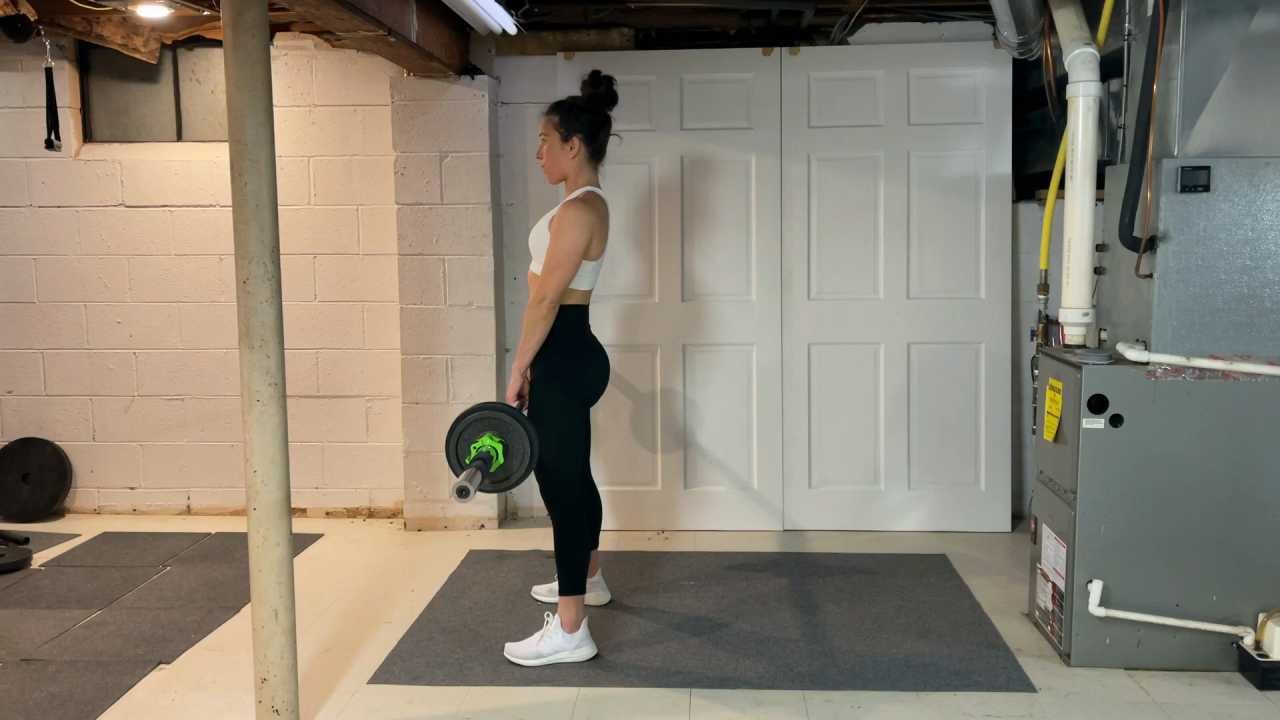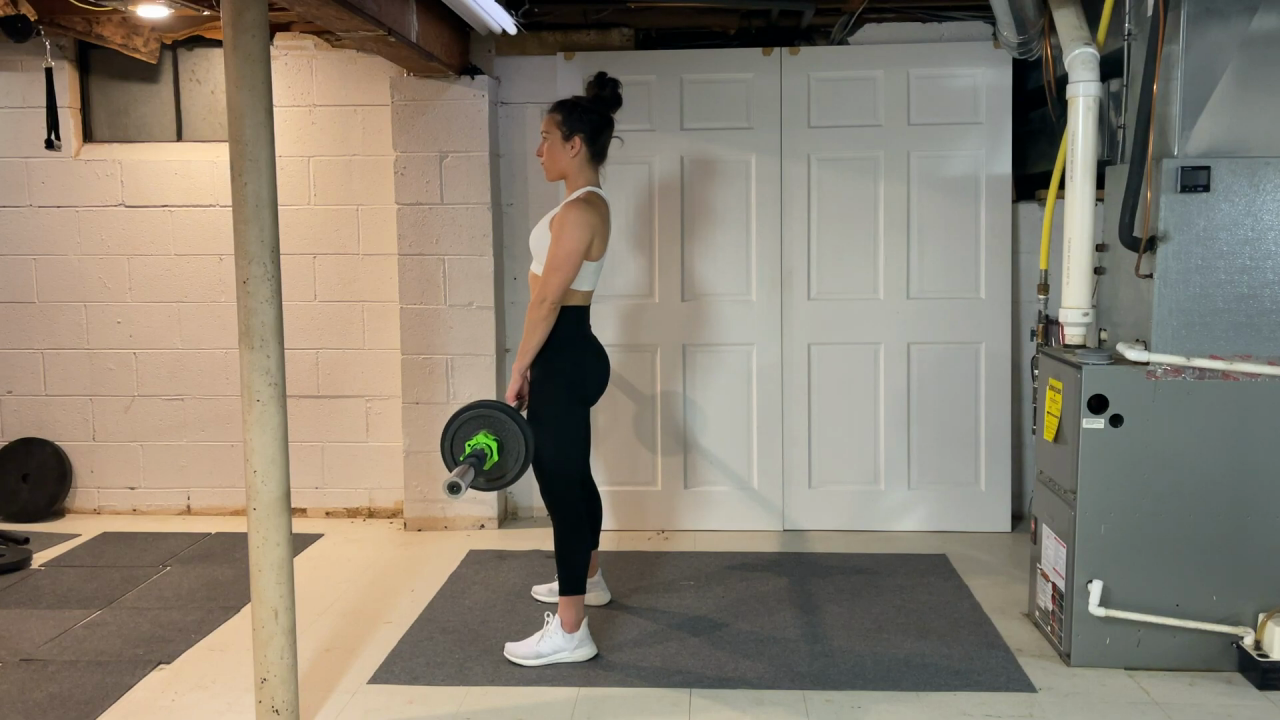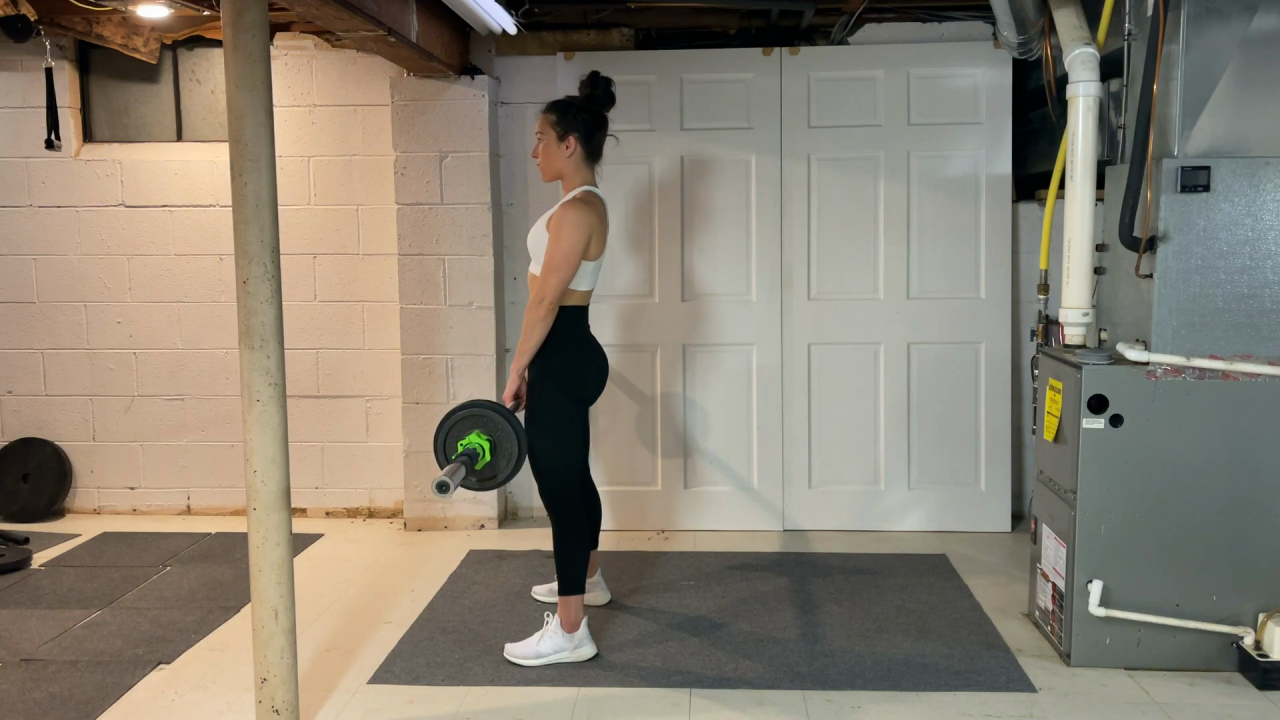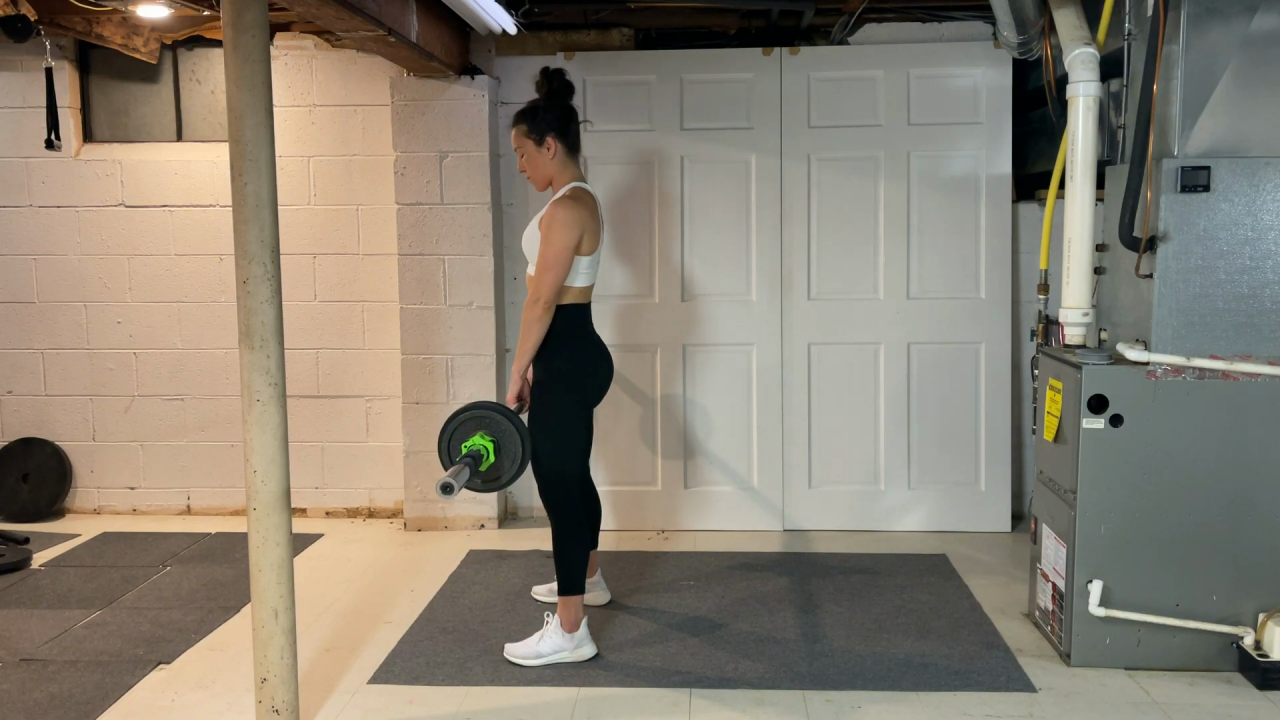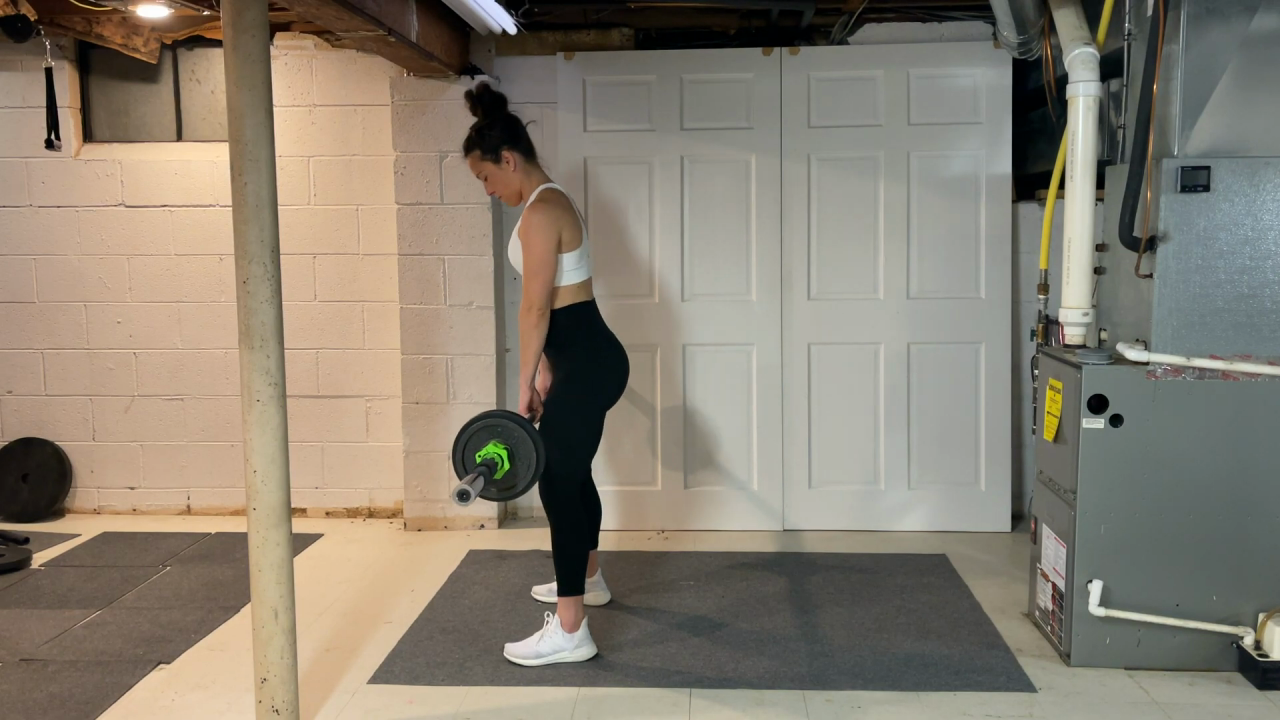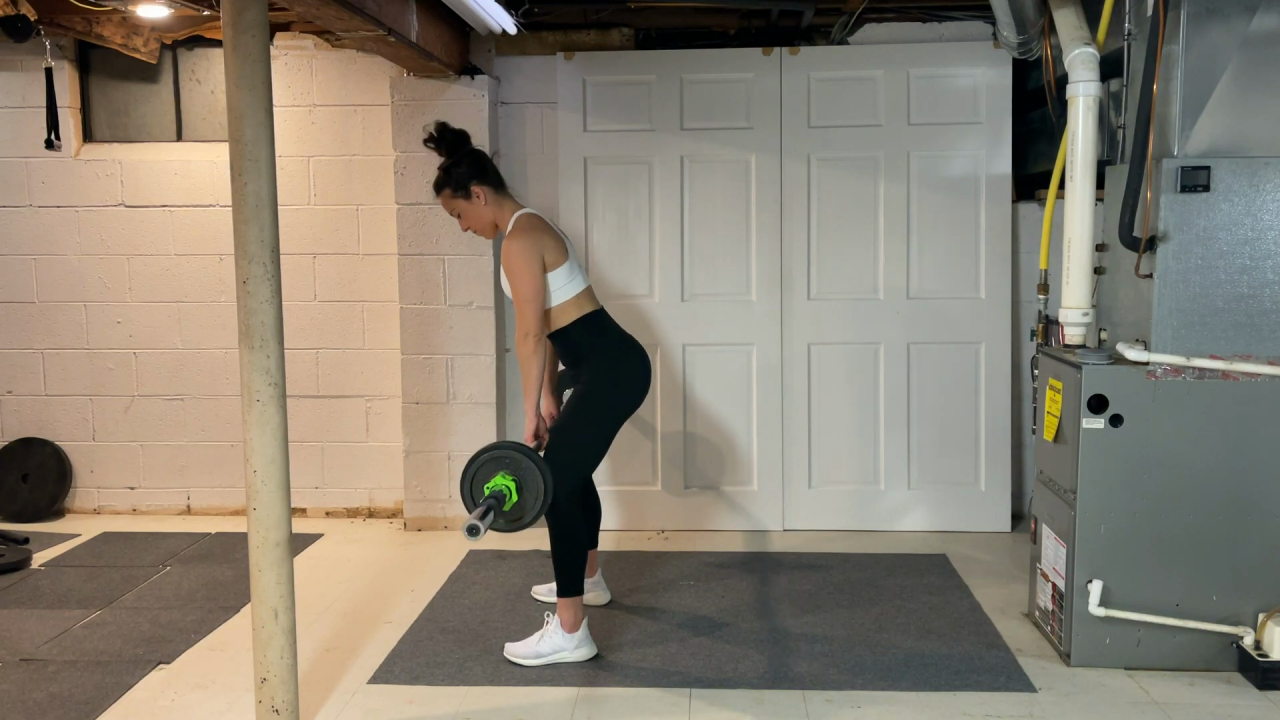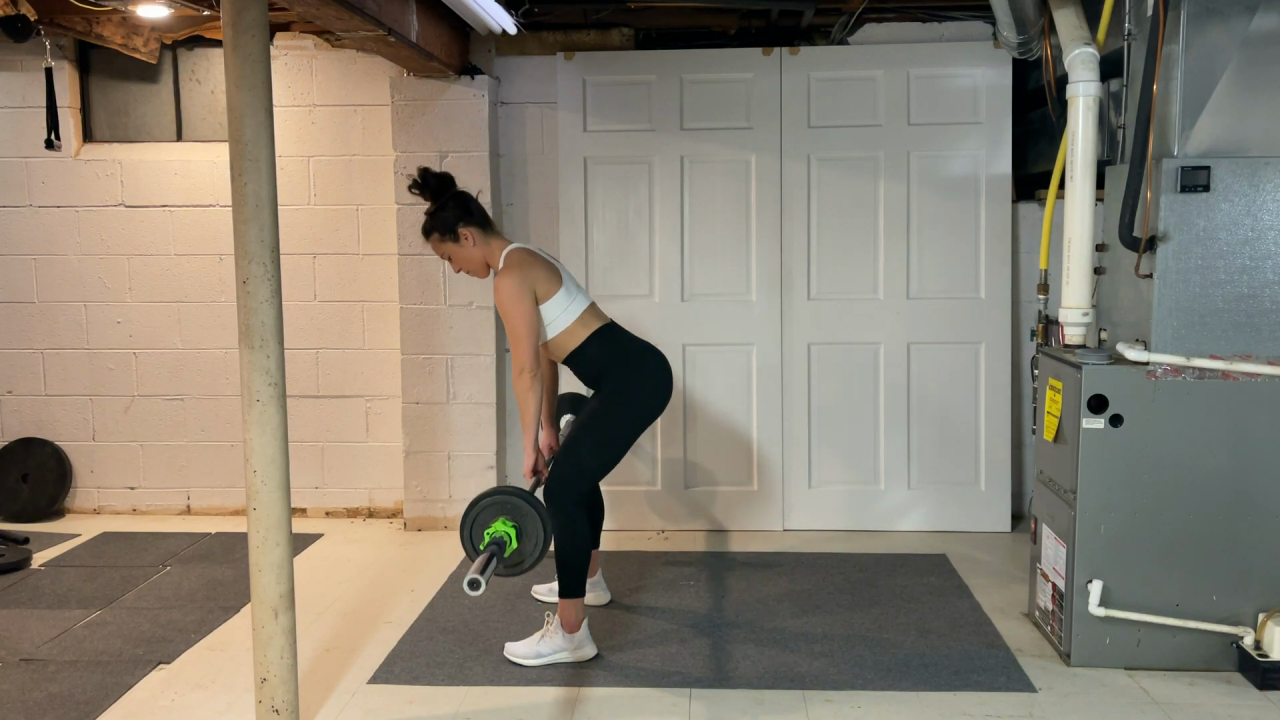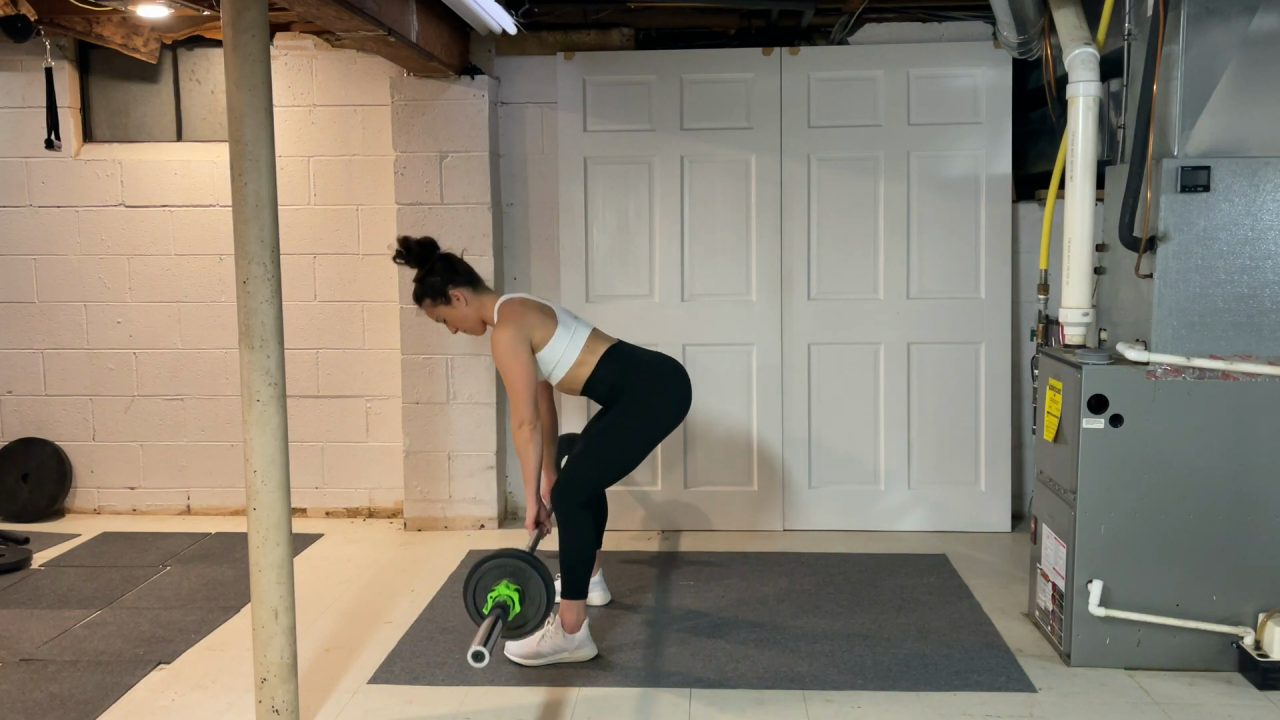
dt=0.3s
person 1, frame 1
left shoulder: (577, 209)
right shoulder: (584, 204)
left elbow: (546, 299)
left wrist: (518, 372)
right wrist: (534, 365)
left hip: (563, 361)
right hip: (570, 355)
left knee: (560, 486)
right knee: (572, 477)
left ankle: (570, 633)
right ankle: (588, 579)
person 1, frame 2
left shoulder: (580, 210)
right shoulder: (585, 204)
left elbow: (547, 300)
left wrist: (518, 372)
right wrist: (534, 365)
left hip: (563, 362)
right hip: (569, 356)
left knee: (560, 486)
right knee: (572, 478)
left ankle: (570, 632)
right ankle: (587, 579)
person 1, frame 3
left shoulder: (577, 210)
right shoulder: (582, 204)
left elbow: (545, 300)
left wrist: (516, 372)
right wrist: (531, 365)
left hip: (562, 362)
right hip: (570, 356)
left knee: (558, 486)
right knee: (571, 476)
left ankle: (570, 632)
right ankle: (588, 578)
person 1, frame 4
left shoulder: (567, 207)
right shoulder: (576, 201)
left elbow: (541, 301)
left wrist: (518, 373)
right wrist: (534, 366)
left hip: (567, 362)
right hip: (575, 356)
left knee: (559, 487)
right knee: (572, 477)
left ankle: (570, 632)
right ankle: (588, 579)
person 1, frame 5
left shoulder: (540, 212)
right shoulder: (550, 204)
left elbow: (535, 308)
left wrist: (525, 385)
right wrist: (547, 373)
left hip: (587, 363)
right hip: (588, 357)
left knee: (557, 482)
right knee: (571, 473)
left ankle: (569, 632)
right ankle: (587, 579)
person 1, frame 6
left shoulder: (519, 240)
right shoulder: (532, 228)
left elbow: (530, 335)
left wrist: (531, 413)
right wrist: (549, 399)
left hip: (609, 370)
right hip: (610, 364)
left knee: (556, 485)
right knee: (569, 472)
left ankle: (570, 633)
right ankle: (588, 579)
person 1, frame 7
left shoulder: (510, 276)
right shoulder: (524, 261)
left elbow: (526, 371)
right elbow: (545, 355)
left wrist: (530, 446)
right wrist: (548, 427)
left hip: (633, 380)
right hip: (636, 372)
left knee: (563, 486)
right knee: (577, 471)
left ankle: (571, 634)
right ankle: (588, 578)
person 1, frame 8
left shoulder: (507, 328)
right shoulder: (518, 312)
left elbow: (525, 423)
right elbow: (542, 402)
left wrist: (532, 498)
right wrist: (549, 472)
left hip: (653, 393)
right hip: (651, 383)
left knee: (571, 493)
right knee: (581, 475)
left ankle: (571, 634)
right ankle: (590, 580)
